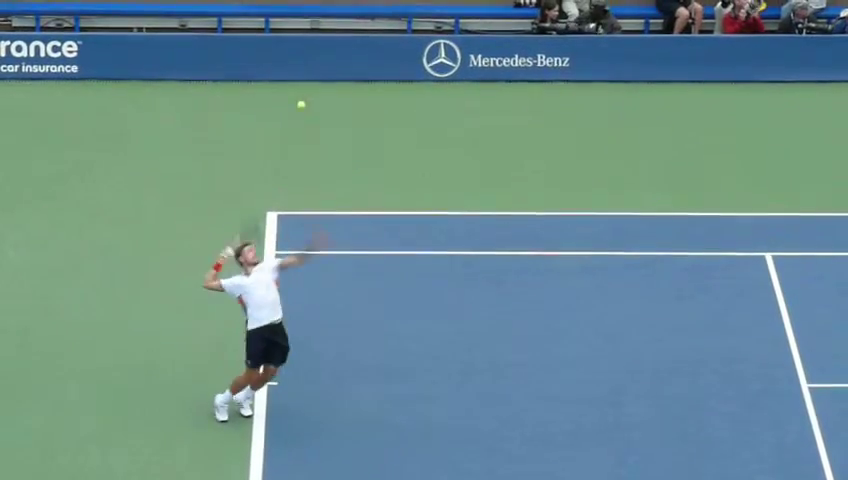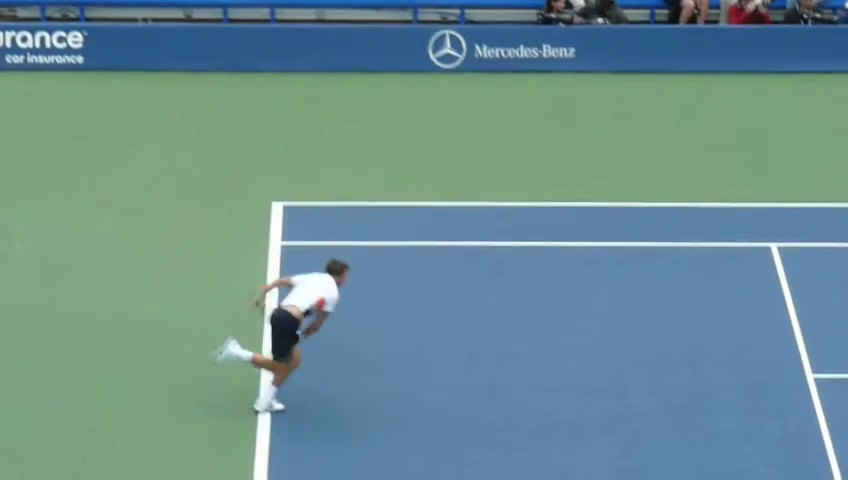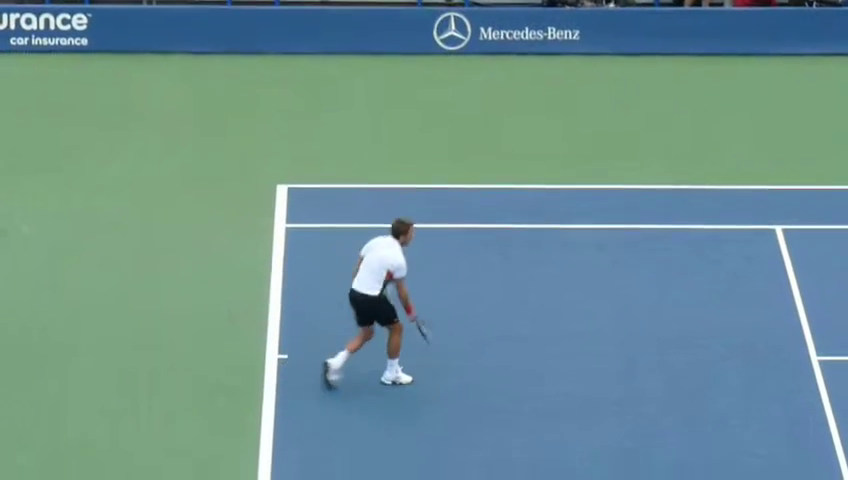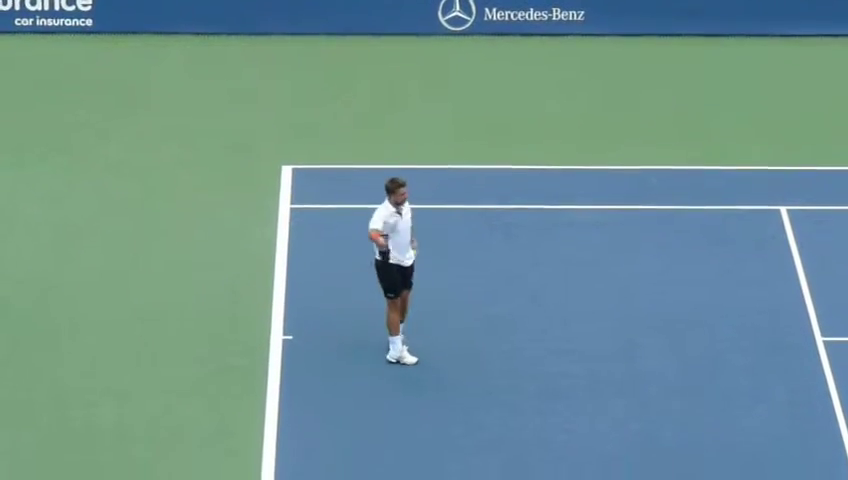
dt=0.5s
person 1, frame 1
left shoulder: (268, 267)
right shoulder: (238, 281)
left elbow: (294, 261)
right elbow: (208, 284)
left wrist: (311, 248)
right wrist: (219, 262)
left hip: (276, 328)
right hip: (256, 330)
left knee: (270, 372)
right knee: (250, 375)
left ankle: (243, 398)
right ankle: (221, 400)
person 1, frame 2
left shoulder: (312, 277)
right shoulder: (332, 292)
left elbow: (280, 281)
right elbow: (318, 323)
left wrist: (262, 295)
right wrist: (303, 334)
left hip: (280, 314)
right hip: (286, 320)
left knee: (294, 360)
right knee: (277, 367)
left ankle: (265, 400)
right ankle: (236, 351)
person 1, frame 3
left shoulder: (375, 242)
right shoulder: (398, 259)
left elbow: (357, 267)
right elbow: (401, 291)
right wrist: (410, 311)
left hip: (355, 293)
right hip: (371, 298)
left knee: (365, 334)
right knee: (397, 329)
left ankle: (335, 363)
right ankle: (392, 374)
person 1, frame 4
left shoulder: (405, 206)
right shoulder: (382, 213)
right elbow: (372, 233)
left wrist: (413, 242)
right wrist: (380, 242)
left hip: (406, 262)
right hip: (388, 264)
left knee: (403, 302)
right knee: (394, 305)
left ankle: (396, 339)
right ankle: (396, 351)
